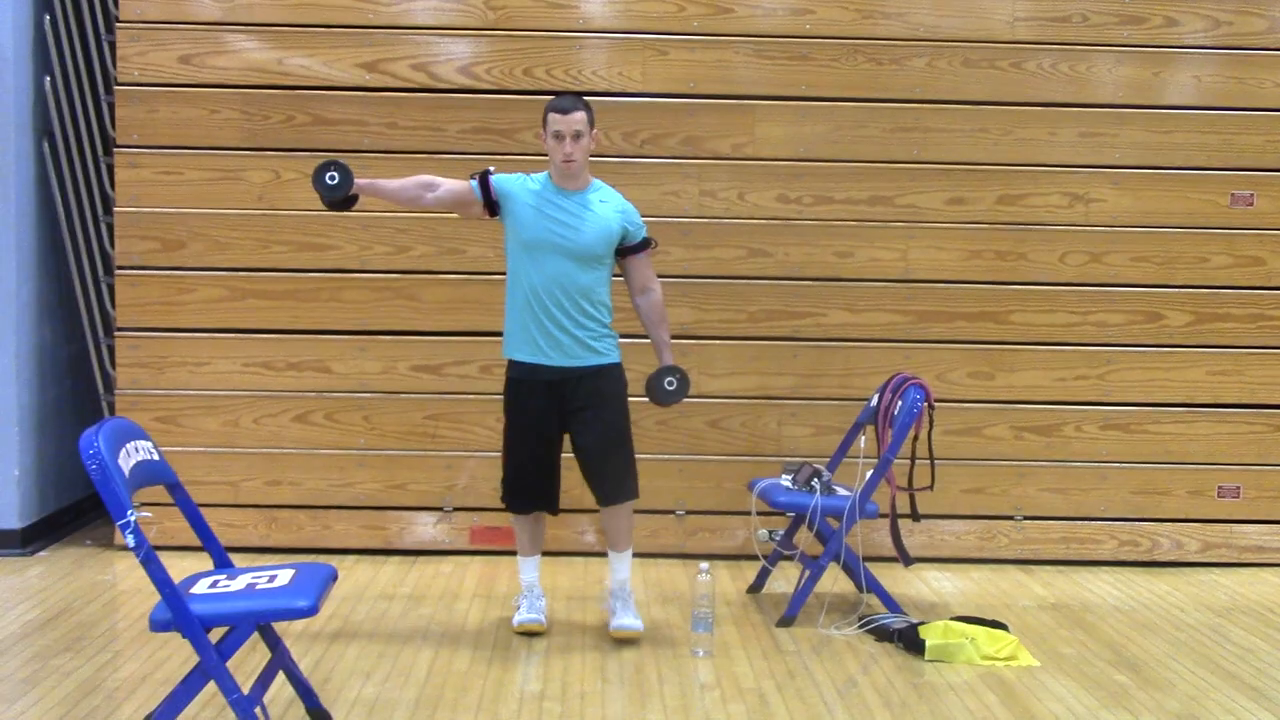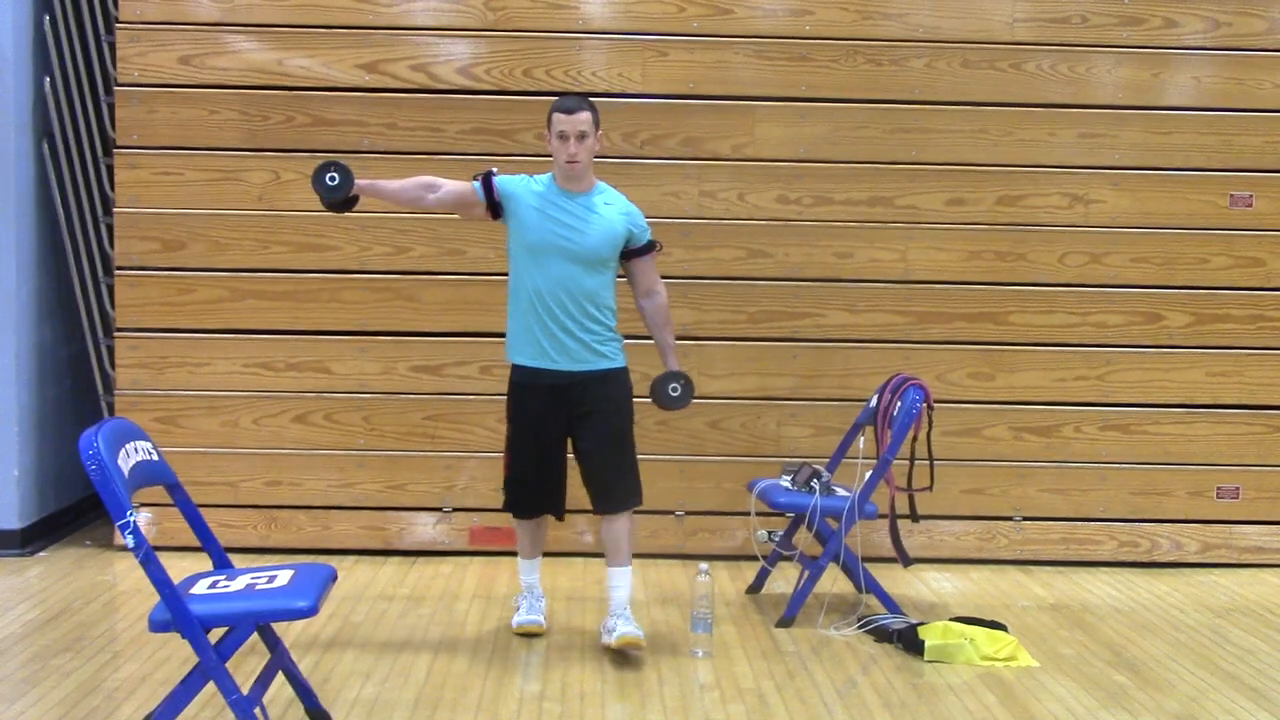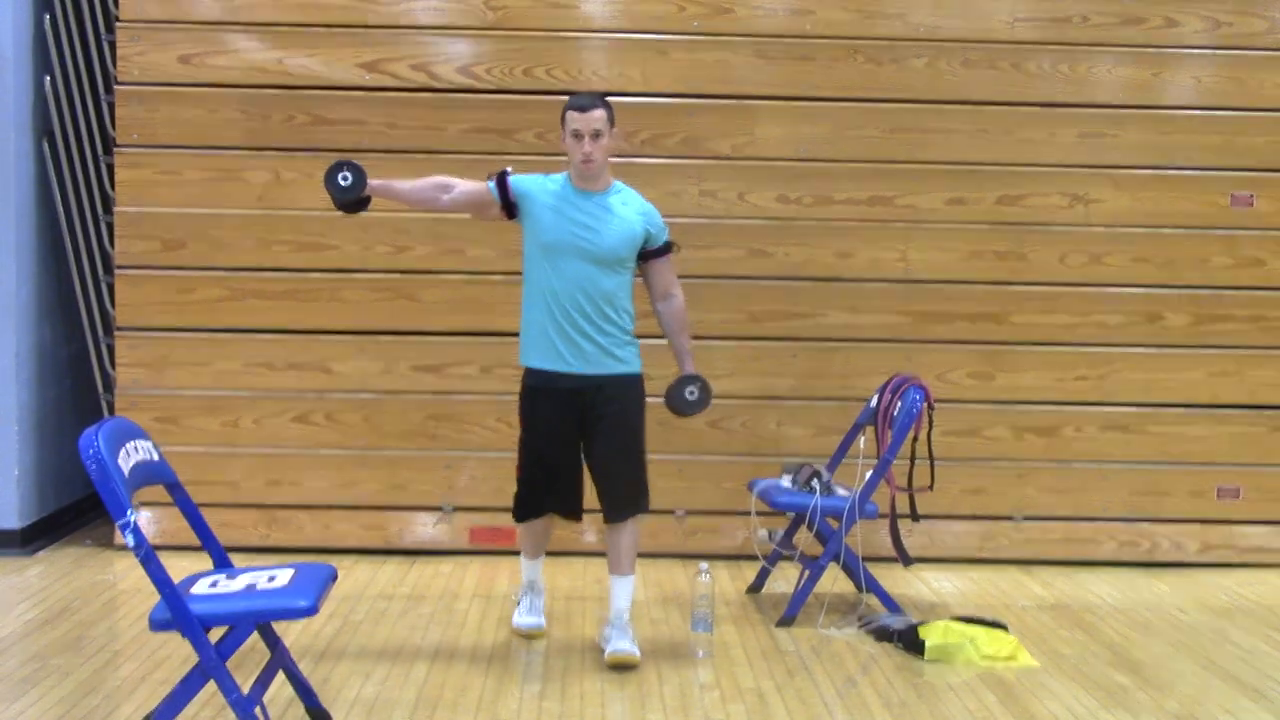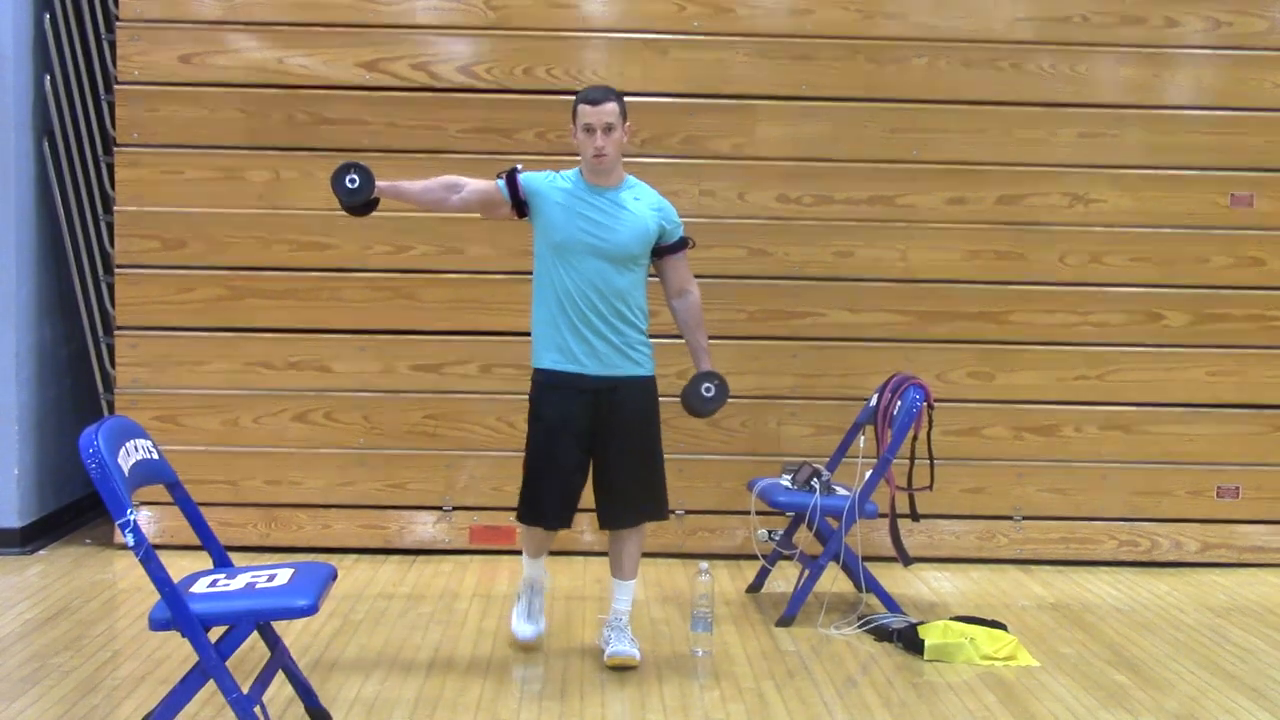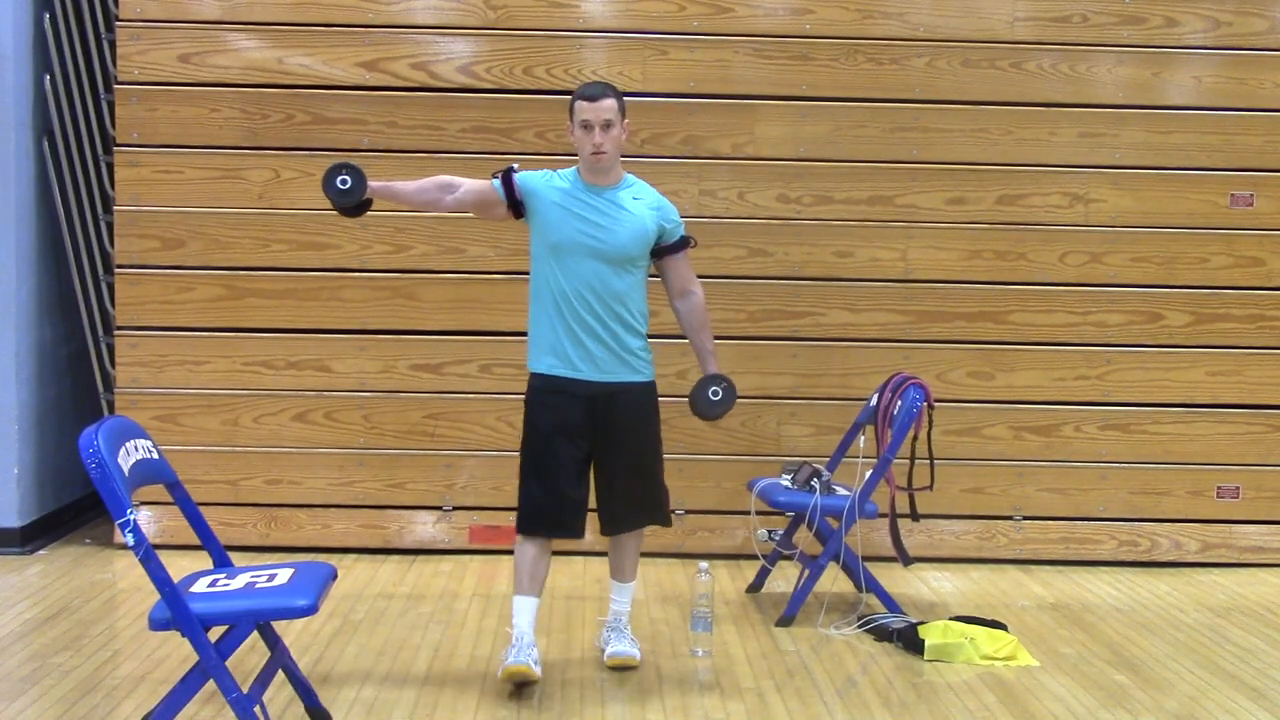
dt=0.2s
person 1, frame 1
left shoulder: (619, 212)
right shoulder: (512, 192)
left elbow: (646, 290)
right elbow: (433, 192)
left wrist: (666, 358)
right wrist: (362, 186)
left hip: (597, 369)
right hip: (529, 369)
left knee: (615, 485)
right knee: (527, 490)
left ankle: (621, 591)
right ankle: (531, 593)
person 1, frame 2
left shoulder: (625, 215)
right shoulder: (516, 193)
left elbow: (650, 294)
right elbow: (435, 193)
left wrist: (671, 362)
right wrist: (363, 186)
left hip: (603, 374)
right hip: (533, 373)
left knee: (616, 495)
right knee: (530, 494)
left ankle: (619, 612)
right ankle: (531, 593)
person 1, frame 3
left shoulder: (642, 213)
right shoulder: (531, 193)
left elbow: (667, 296)
right elbow: (450, 193)
left wrist: (686, 366)
right wrist: (376, 186)
left hip: (617, 378)
right hip: (547, 376)
left knee: (622, 502)
right knee: (538, 497)
left ankle: (619, 622)
right ankle: (532, 587)
person 1, frame 4
left shoulder: (655, 210)
right shoulder: (541, 191)
left elbow: (682, 293)
right elbow: (458, 193)
left wrist: (703, 365)
right wrist: (384, 189)
left hip: (630, 380)
right hip: (558, 376)
left knee: (630, 508)
right knee: (543, 502)
left ankle: (618, 622)
right ankle: (533, 585)
person 1, frame 5
left shoulder: (655, 209)
right shoulder: (538, 190)
left elbow: (686, 294)
right elbow: (451, 193)
left wrist: (709, 367)
right wrist: (375, 189)
left hip: (629, 385)
right hip: (555, 382)
left knee: (628, 513)
right knee: (540, 514)
left ankle: (617, 623)
right ankle: (521, 640)
